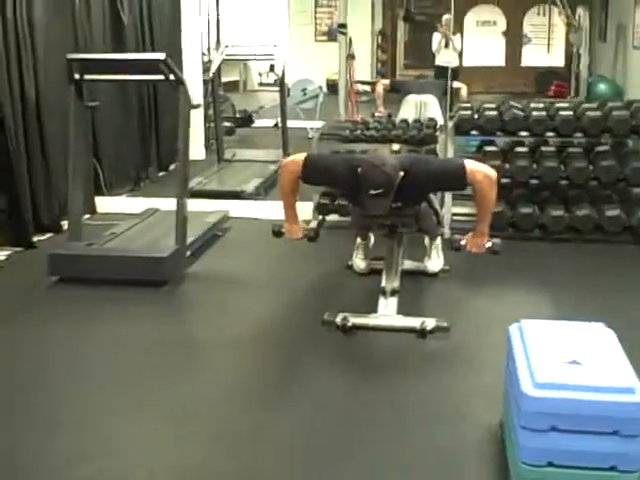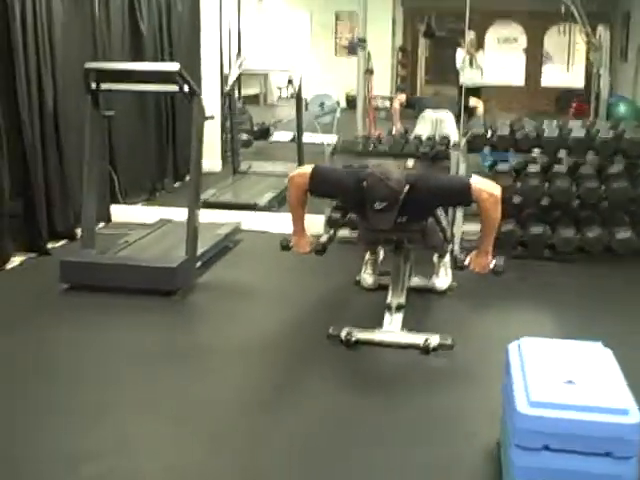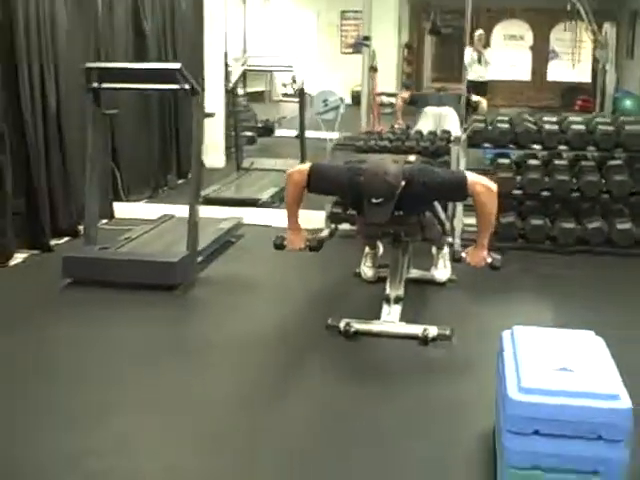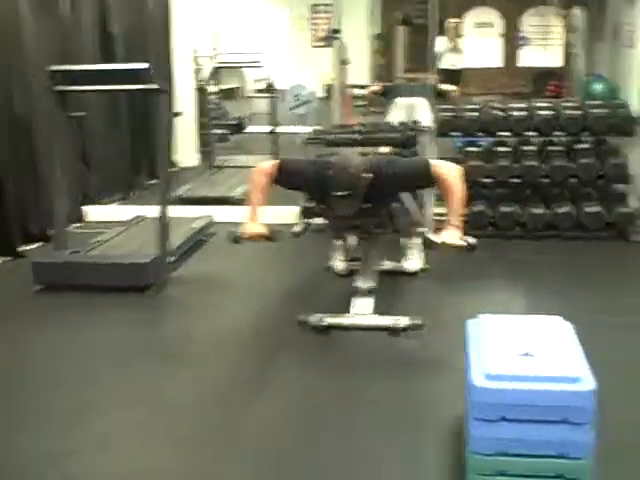
dt=0.2s
person 1, frame 1
left shoulder: (420, 170)
right shoulder: (346, 170)
left elbow: (484, 174)
right elbow: (289, 165)
left wrist: (480, 232)
right wrist: (292, 221)
left hip: (413, 203)
left ankle: (434, 242)
right ankle: (363, 241)
person 1, frame 2
left shoulder: (427, 186)
right shoulder: (353, 183)
left elbow: (490, 192)
right elbow: (297, 178)
left wrist: (484, 251)
right wrist: (299, 234)
left hip: (420, 219)
person 1, frame 3
left shoulder: (422, 181)
right shoulder: (350, 179)
left elbow: (485, 187)
right elbow: (295, 174)
left wrist: (480, 246)
right wrist: (294, 229)
left hip: (417, 214)
right ankle: (372, 250)
person 1, frame 4
left shoulder: (389, 172)
right shoulder: (317, 173)
left elbow: (449, 170)
right elbow: (265, 169)
left wrist: (453, 226)
right wrist: (254, 219)
left hip: (385, 205)
left ankle: (412, 241)
right ankle: (342, 243)
